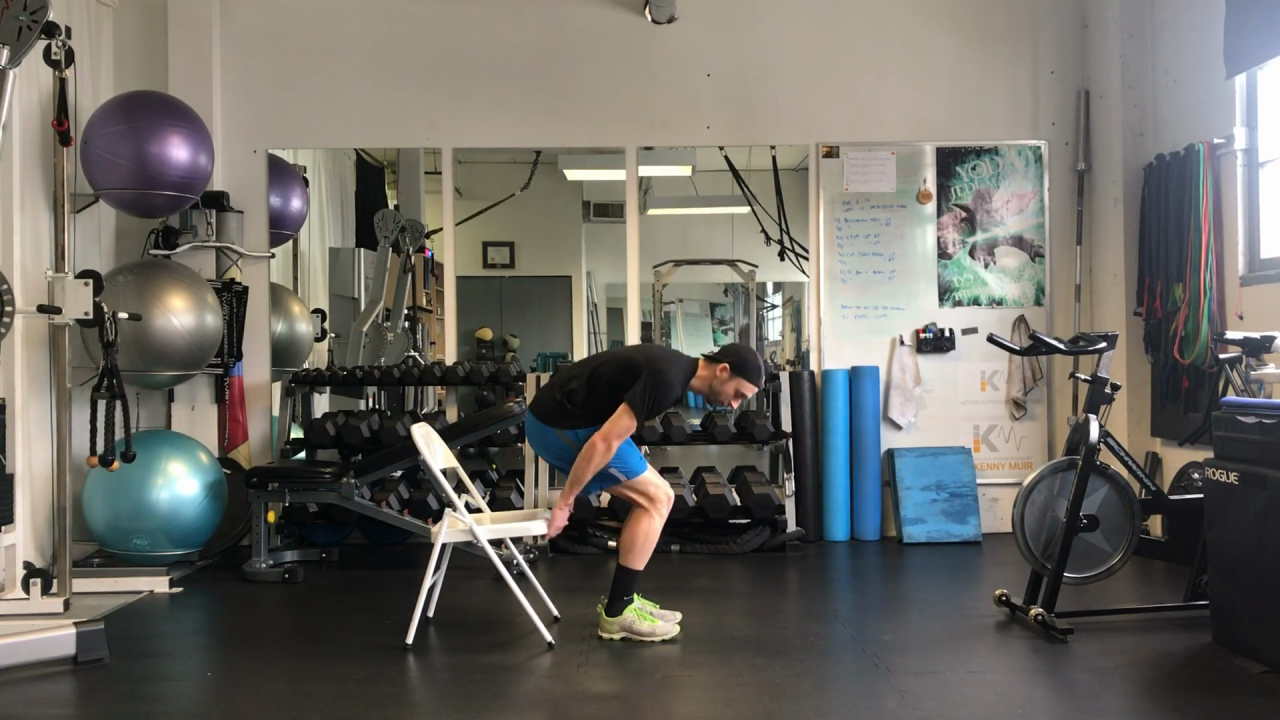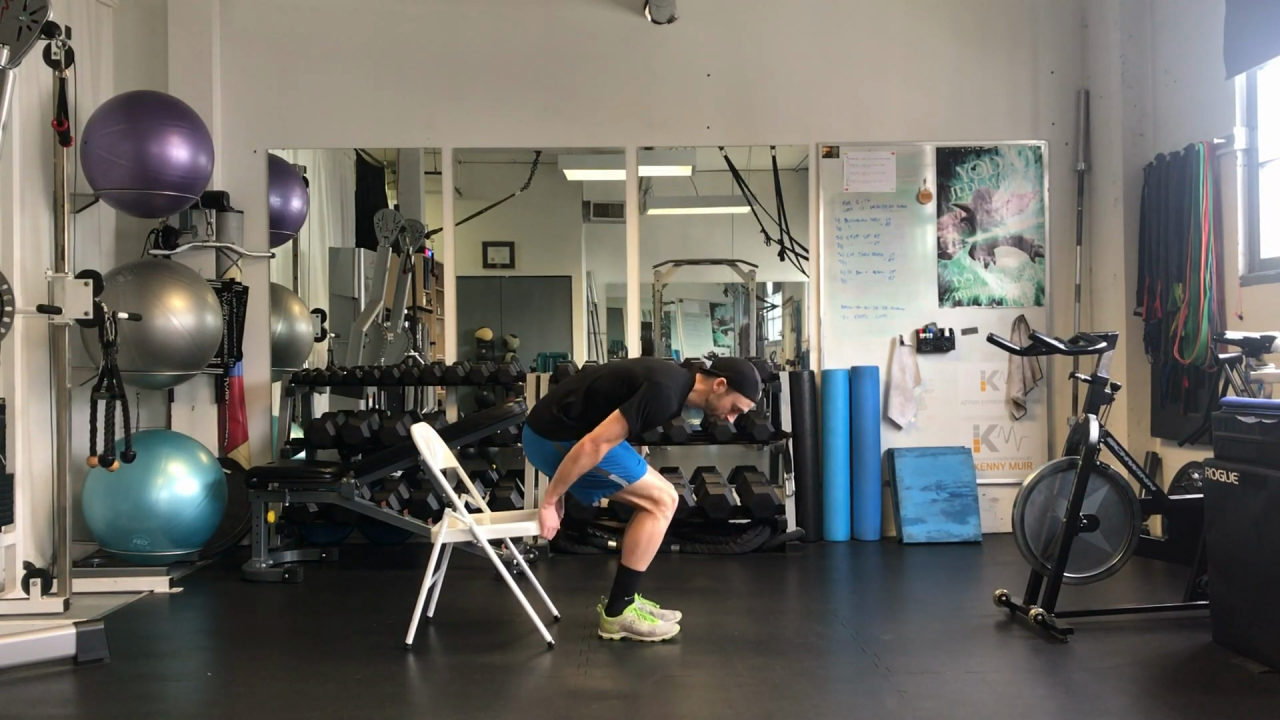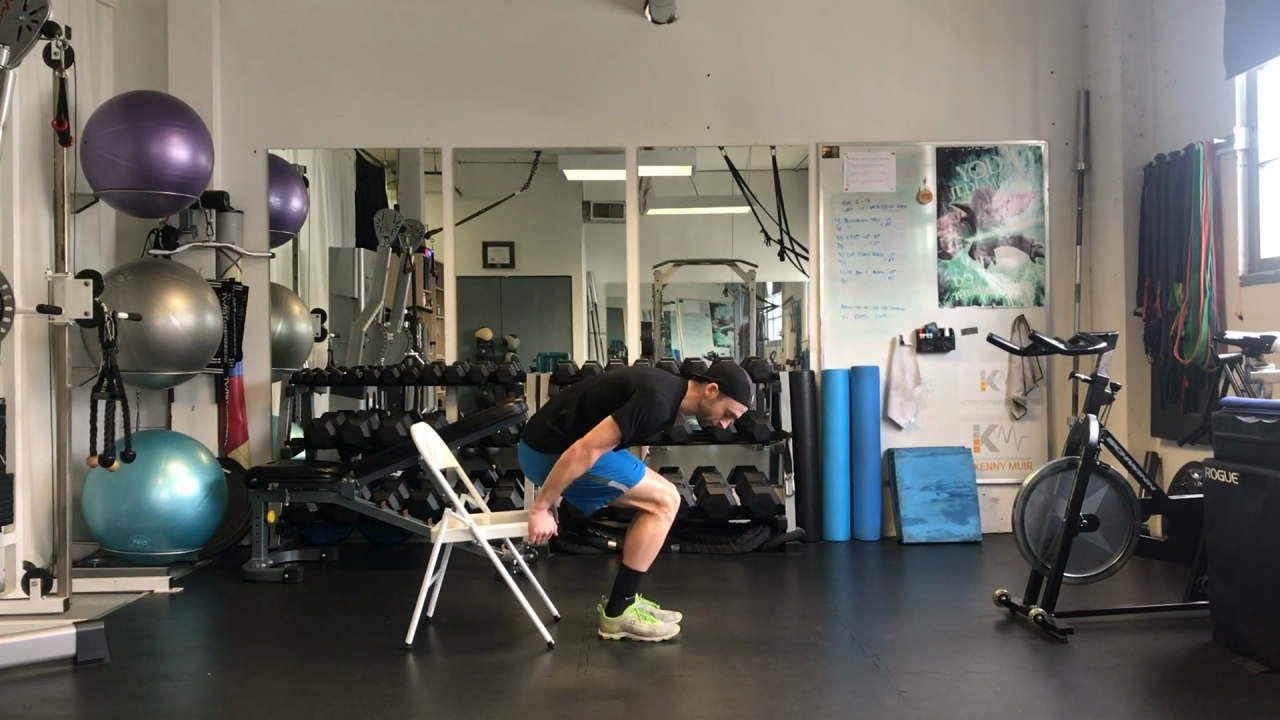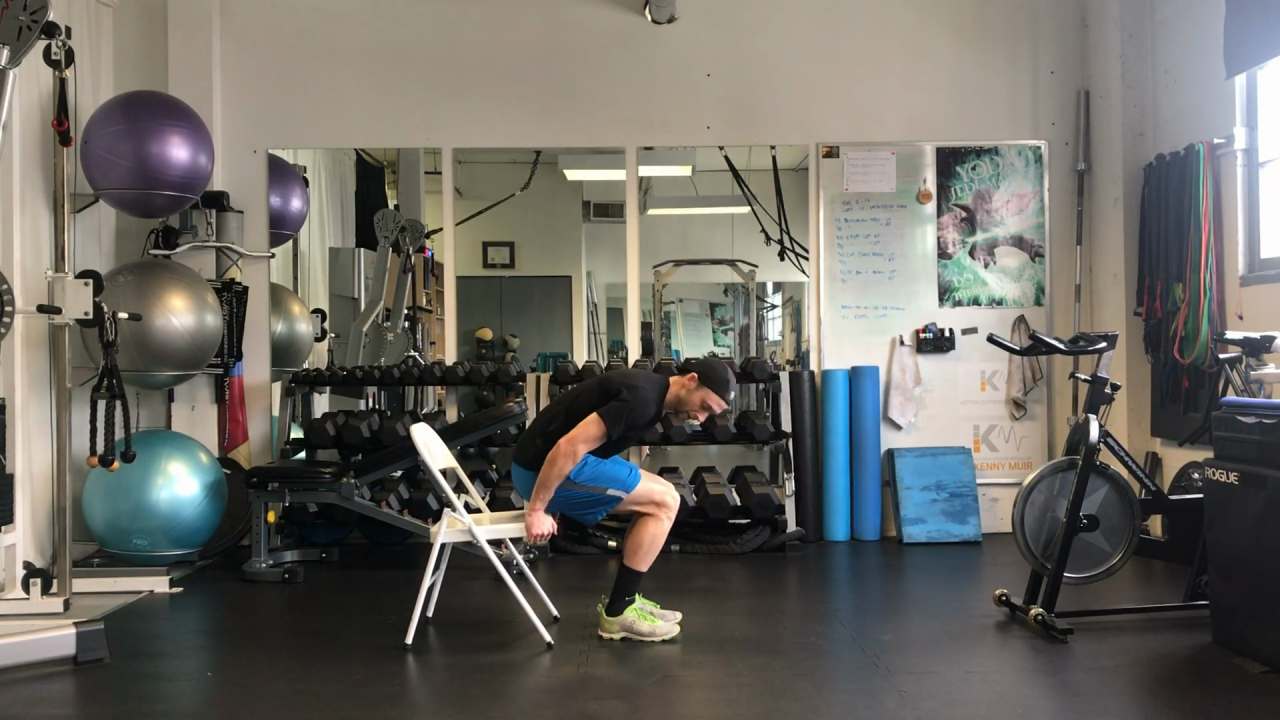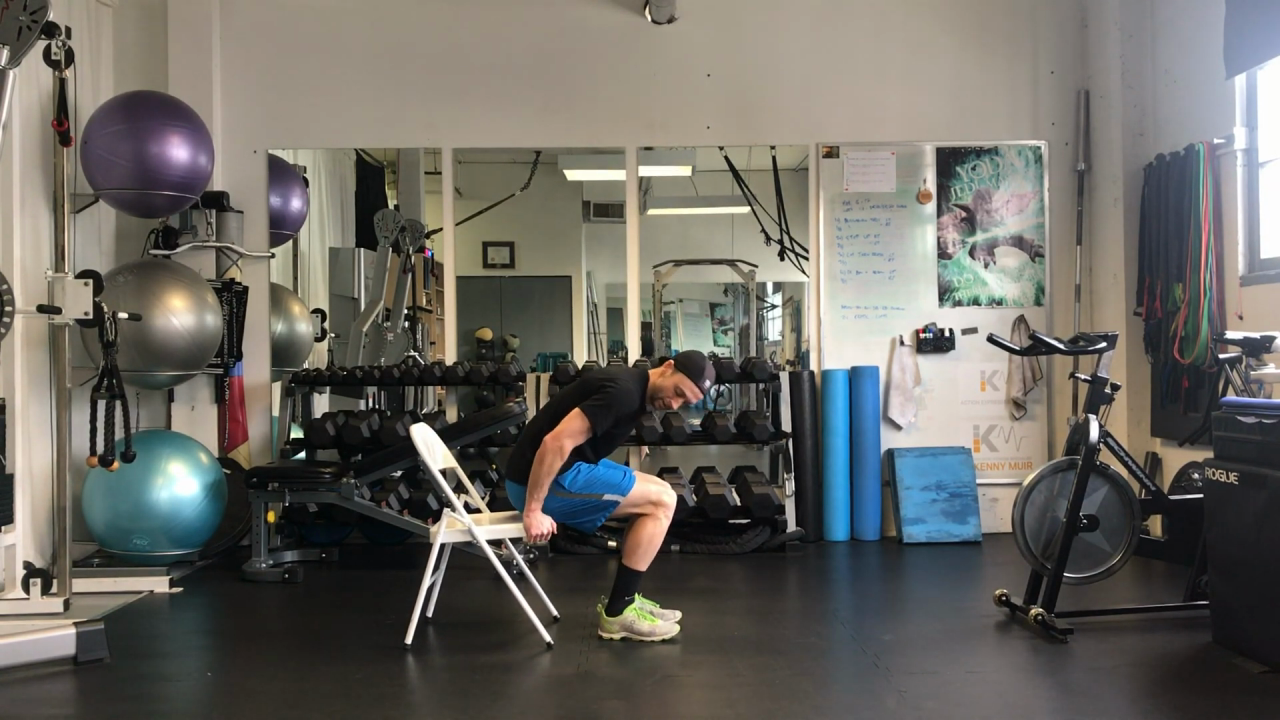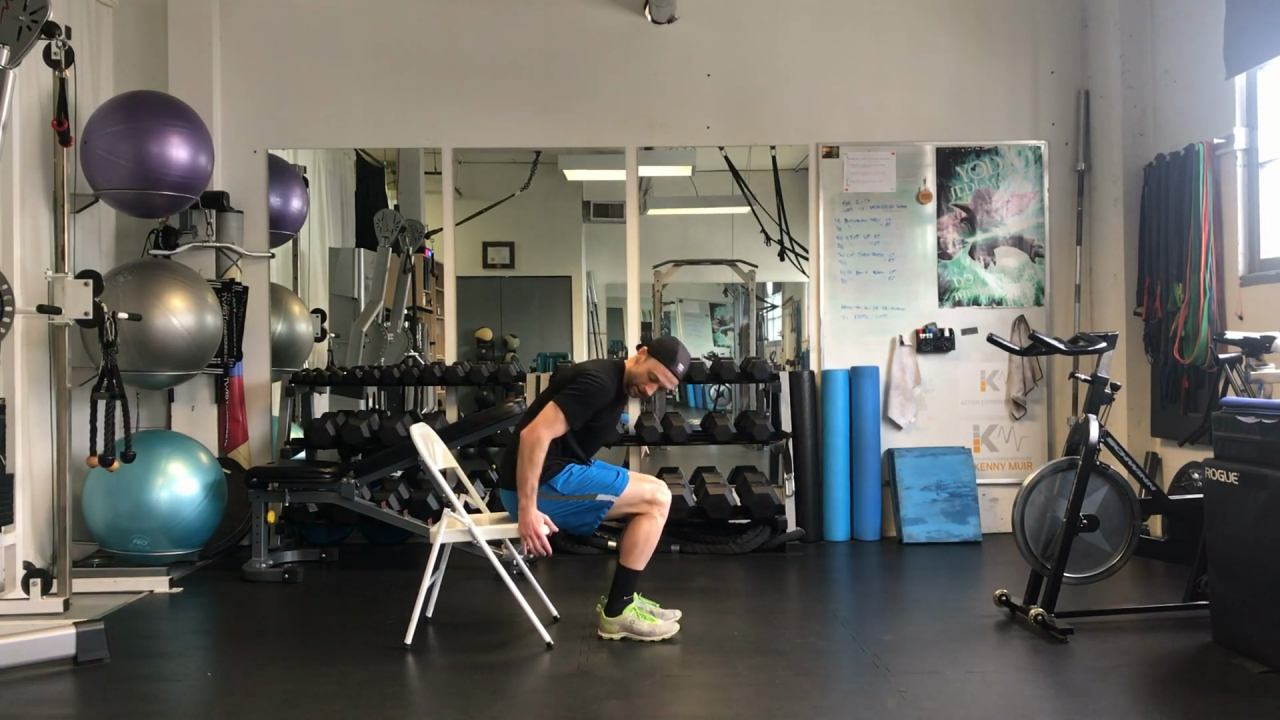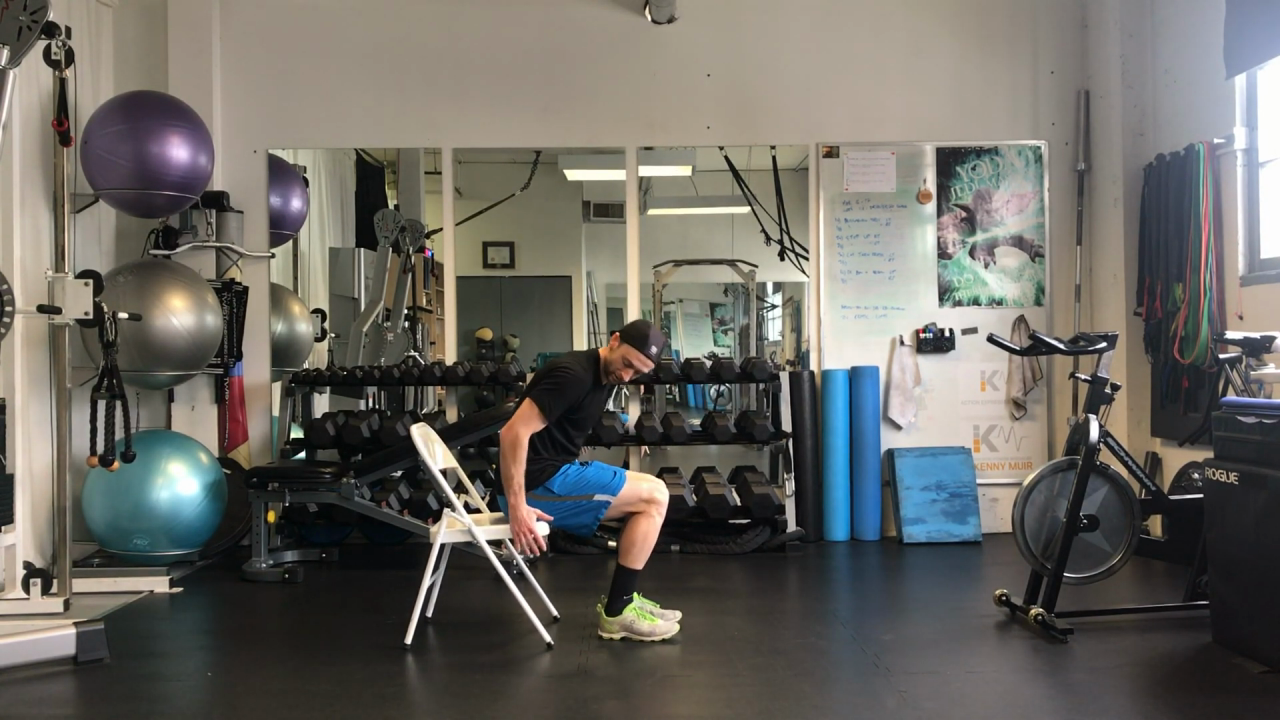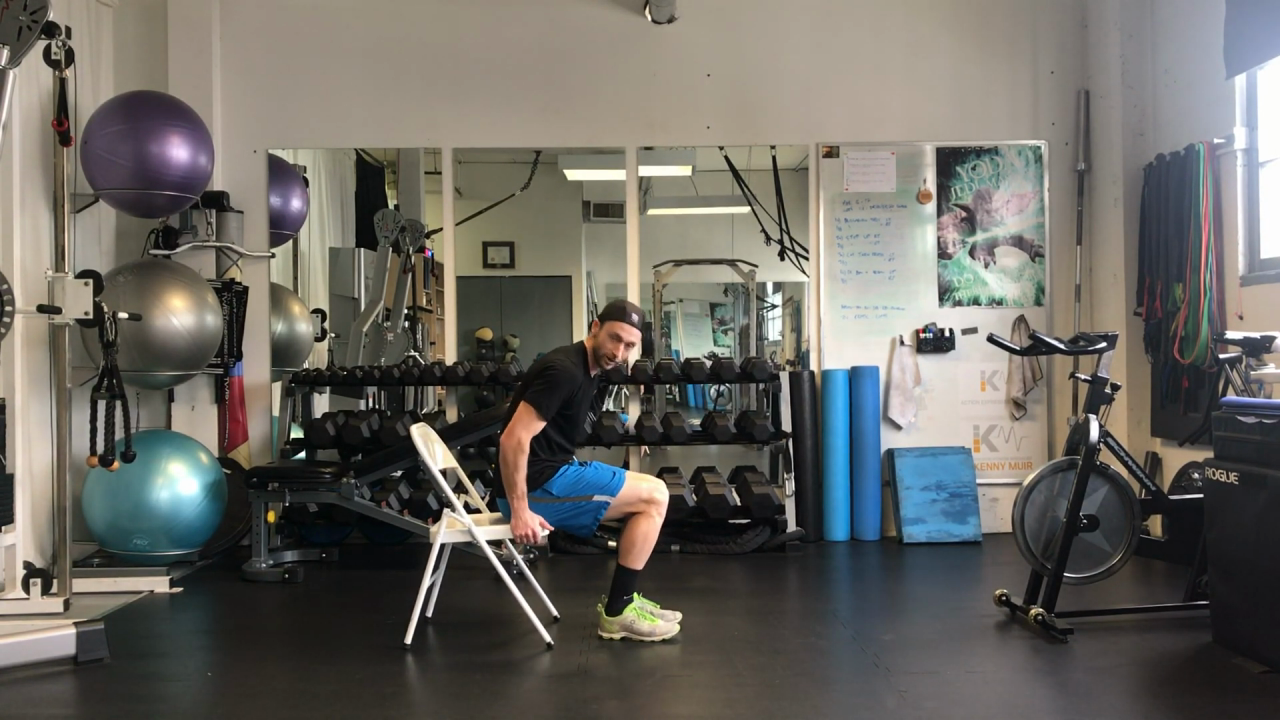
dt=0.2s
person 1, frame 1
left shoulder: (676, 370)
right shoulder: (667, 379)
right elbow: (604, 442)
right wrist: (565, 502)
left hip: (564, 419)
right hip: (559, 423)
left knee: (656, 497)
right knee: (656, 499)
left ankle: (622, 600)
right ankle: (618, 613)
person 1, frame 2
left shoulder: (675, 382)
right shoulder: (665, 393)
right elbow: (593, 445)
left wrist: (557, 491)
right wrist: (549, 502)
left hip: (561, 431)
right hip: (556, 436)
left knee: (657, 499)
right knee: (661, 501)
left ankle: (622, 601)
right ankle: (618, 613)
person 1, frame 3
left shoulder: (667, 390)
right shoulder: (658, 400)
right elbow: (583, 451)
left wrist: (551, 496)
right wrist: (540, 508)
left hip: (555, 444)
right hip: (552, 451)
left knee: (660, 498)
right knee: (664, 502)
left ankle: (623, 600)
right ankle: (617, 613)
person 1, frame 4
left shoulder: (650, 392)
right shoulder: (642, 398)
right elbow: (569, 447)
right wrist: (536, 510)
left hip: (548, 465)
right hip: (542, 467)
left knee: (660, 496)
right knee: (665, 502)
left ankle: (623, 599)
right ankle: (618, 613)
person 1, frame 5
left shoulder: (634, 388)
right shoulder: (624, 392)
right elbow: (556, 443)
right wrist: (533, 510)
right hip: (549, 479)
left knee: (656, 496)
right knee: (661, 501)
left ankle: (624, 599)
right ankle: (617, 614)
person 1, frame 6
left shoulder: (617, 384)
right shoulder: (599, 383)
right elbow: (534, 436)
right wrist: (526, 510)
left hip: (557, 474)
right hip: (543, 484)
left knee: (651, 494)
right knee: (656, 498)
left ankle: (623, 600)
right ankle: (617, 613)
person 1, frame 7
left shoulder: (601, 378)
right shoulder: (573, 374)
right elbow: (513, 433)
right wrist: (517, 506)
left hip: (553, 475)
right hip: (538, 484)
left knee: (647, 493)
right knee: (653, 496)
left ankle: (623, 600)
right ankle: (617, 614)
person 1, frame 8
left shoulder: (589, 372)
right shoulder: (564, 371)
right elbow: (513, 440)
right wrist: (519, 511)
left hip: (552, 476)
right hip: (538, 485)
left knee: (646, 497)
right knee: (654, 496)
left ankle: (623, 599)
right ankle: (617, 614)
